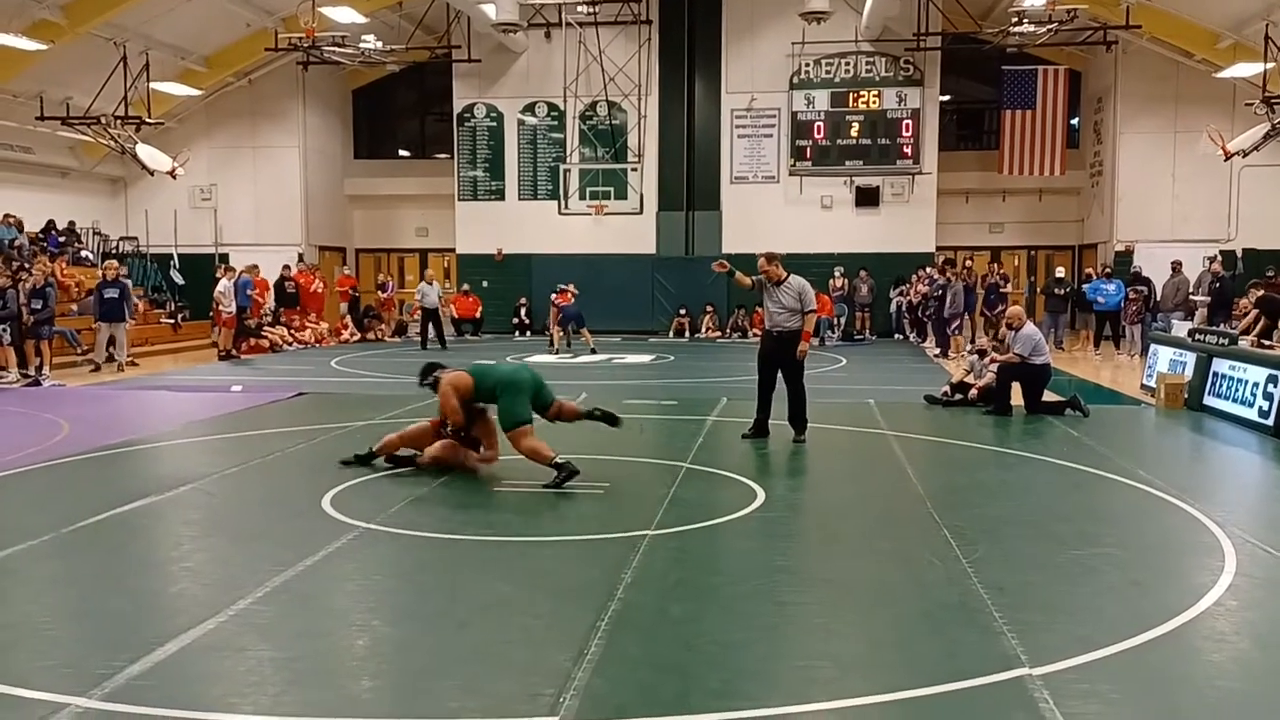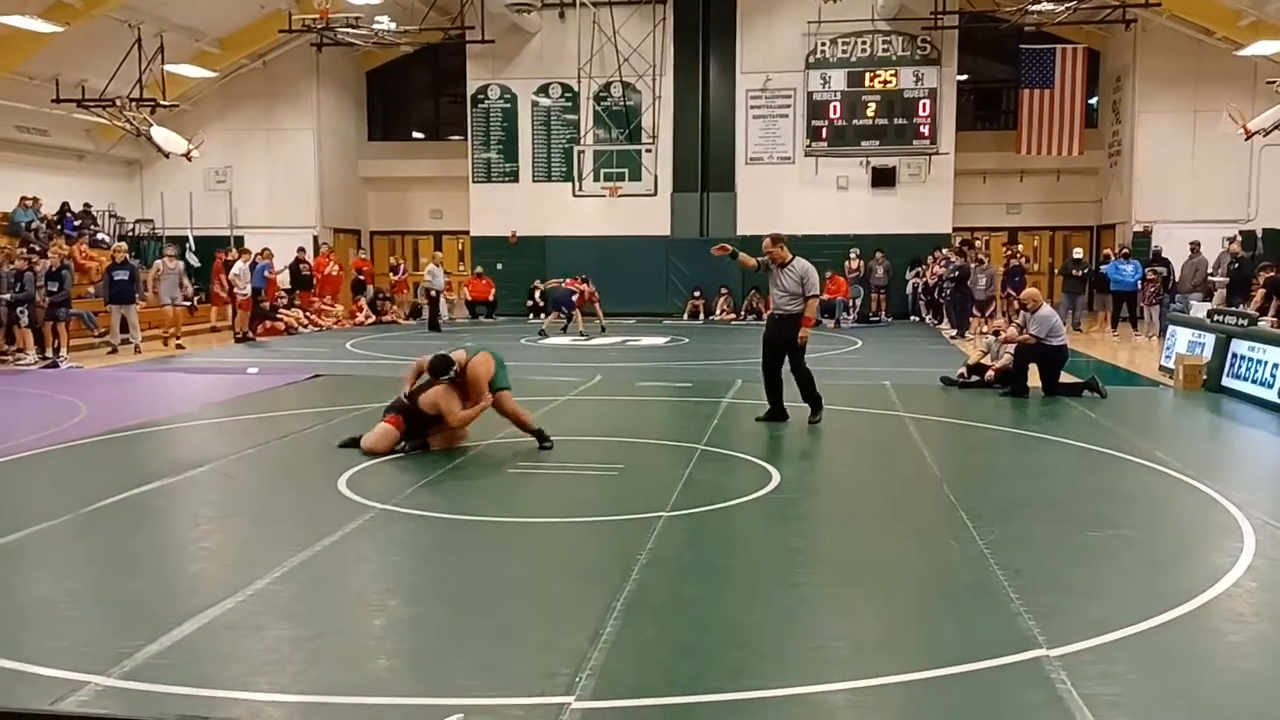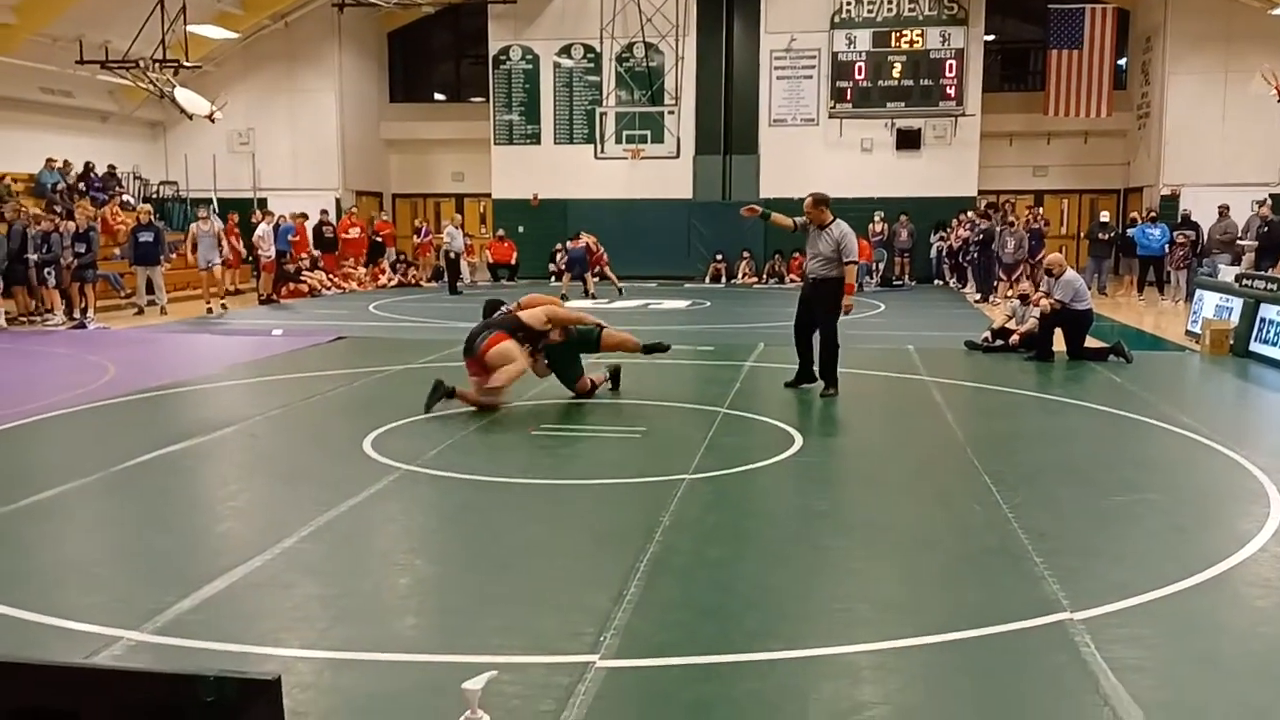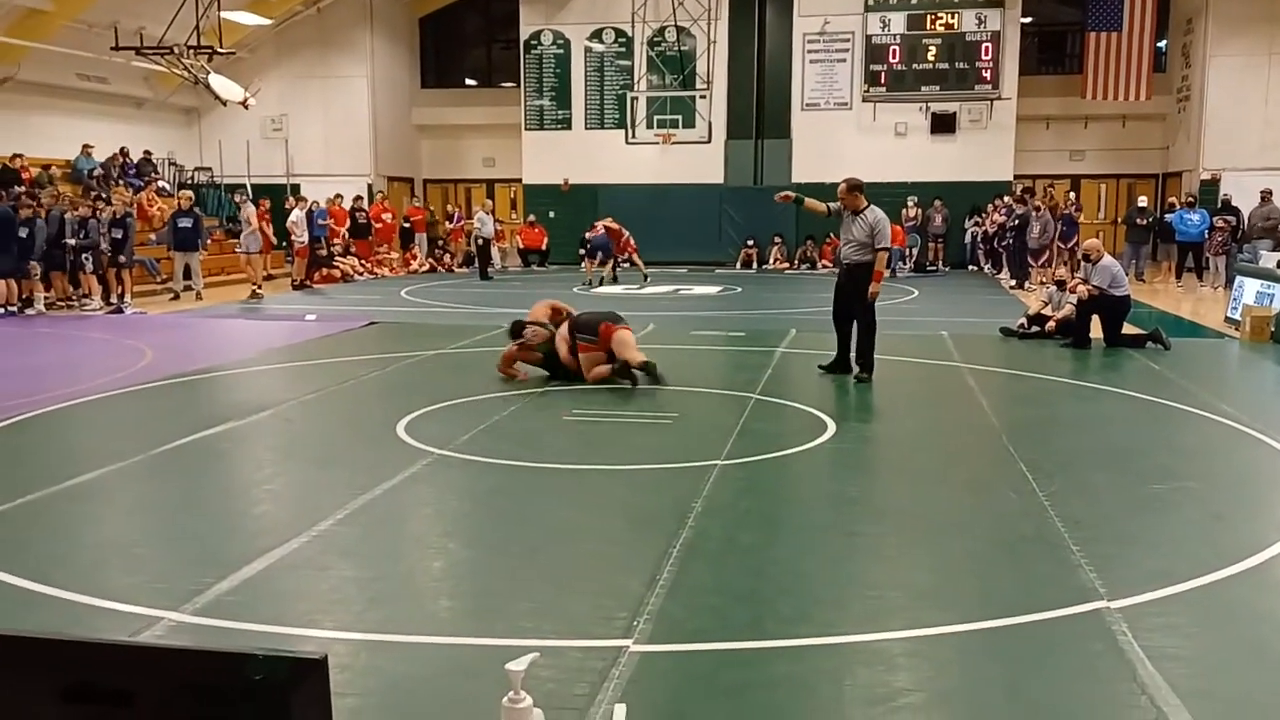
dt=0.7s
person 1, frame 1
left shoulder: (800, 285)
right shoulder: (764, 283)
left elbow: (811, 314)
right elbow: (746, 282)
left wrist: (805, 341)
right wrist: (730, 271)
left hip: (792, 339)
right hip: (770, 338)
left knee: (795, 386)
right knee: (764, 384)
left ankle: (799, 429)
right ankle: (760, 426)
person 1, frame 2
left shoulder: (805, 268)
right shoulder: (770, 264)
left elbow: (813, 299)
right elbow: (750, 263)
left wrist: (806, 327)
right wrist: (732, 252)
left hip: (795, 322)
right hip: (774, 321)
left knee: (798, 367)
right knee: (770, 368)
left ankle: (816, 407)
right ankle: (777, 410)
person 1, frame 3
left shoulder: (843, 232)
right shoulder: (809, 224)
left elbow: (851, 265)
right elbow: (787, 222)
left wrist: (848, 295)
right wrist: (762, 213)
left hip: (830, 287)
right hip: (810, 284)
left knee: (828, 336)
right knee: (801, 330)
left ankle: (831, 383)
right ankle: (805, 373)
person 1, frame 4
left shoulder: (877, 218)
right shoulder: (844, 210)
left elbow: (882, 252)
right elbow: (821, 207)
left wrist: (876, 281)
right wrist: (796, 198)
left hip: (864, 273)
right hip: (845, 271)
left knee: (865, 321)
right knee: (840, 318)
left ankle: (865, 368)
right ankle: (842, 362)
person 2, frame 1
left shoulder: (446, 384)
right shoulder: (461, 375)
left elbow: (457, 421)
left hip: (510, 384)
right hip: (524, 372)
left knee: (522, 439)
right knee: (555, 410)
left ankle: (563, 467)
right ankle: (592, 413)
person 2, frame 2
left shoulder: (474, 372)
right shoulder: (436, 364)
right elbow: (417, 365)
right wrist: (408, 387)
left hip: (492, 366)
left knee: (506, 406)
left ankle: (539, 434)
person 2, frame 3
left shoulder: (526, 304)
left elbow: (557, 305)
left wrist: (554, 329)
left hip: (569, 334)
right hip: (557, 351)
left knee: (615, 340)
right knee: (584, 389)
left ankle: (645, 348)
right ankle: (608, 374)
person 2, frame 4
left shoulder: (536, 317)
right shoulder: (517, 351)
left elbow: (549, 303)
right elbow: (502, 366)
left wrist: (573, 315)
right wrist: (517, 374)
person 3, frame 1
left shoulder: (482, 420)
left elbow: (493, 453)
left wrist: (476, 458)
left hip: (458, 449)
right hip: (439, 430)
left knee: (436, 451)
right knee: (400, 437)
left ankle: (417, 461)
right ankle: (367, 456)
person 3, frame 2
right shoulder: (448, 392)
right elbow: (457, 420)
right wrist: (483, 405)
left hip: (422, 420)
right hip: (400, 413)
left knee: (460, 433)
right knee: (373, 447)
right ankle: (361, 439)
person 3, frame 3
right shoulder: (546, 314)
right elbow: (581, 318)
right wrist: (598, 322)
left hip: (475, 347)
right hip: (487, 334)
left knee: (488, 402)
right knee: (521, 364)
left ankle: (449, 390)
right ankle: (491, 391)
person 3, frame 4
left shoulder: (562, 333)
left hip: (587, 329)
right hip: (612, 319)
left knee: (592, 375)
right knee: (631, 354)
left ankle: (618, 368)
right ankle: (643, 364)
